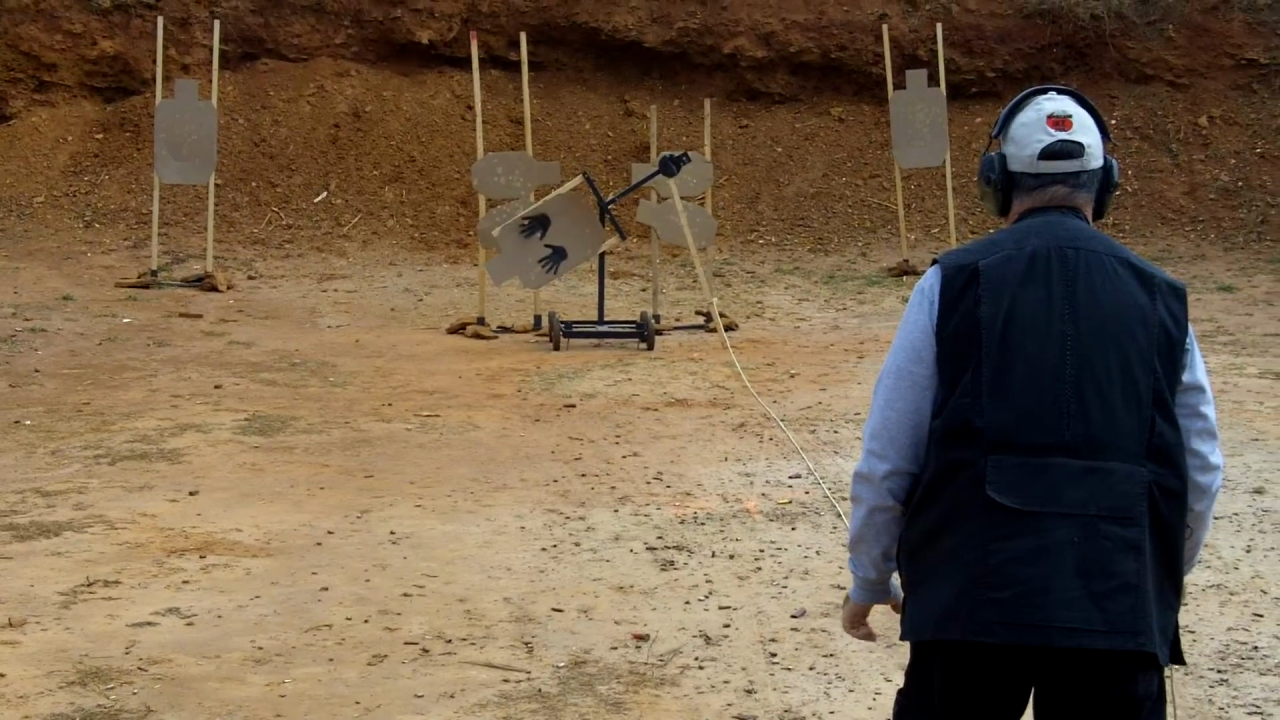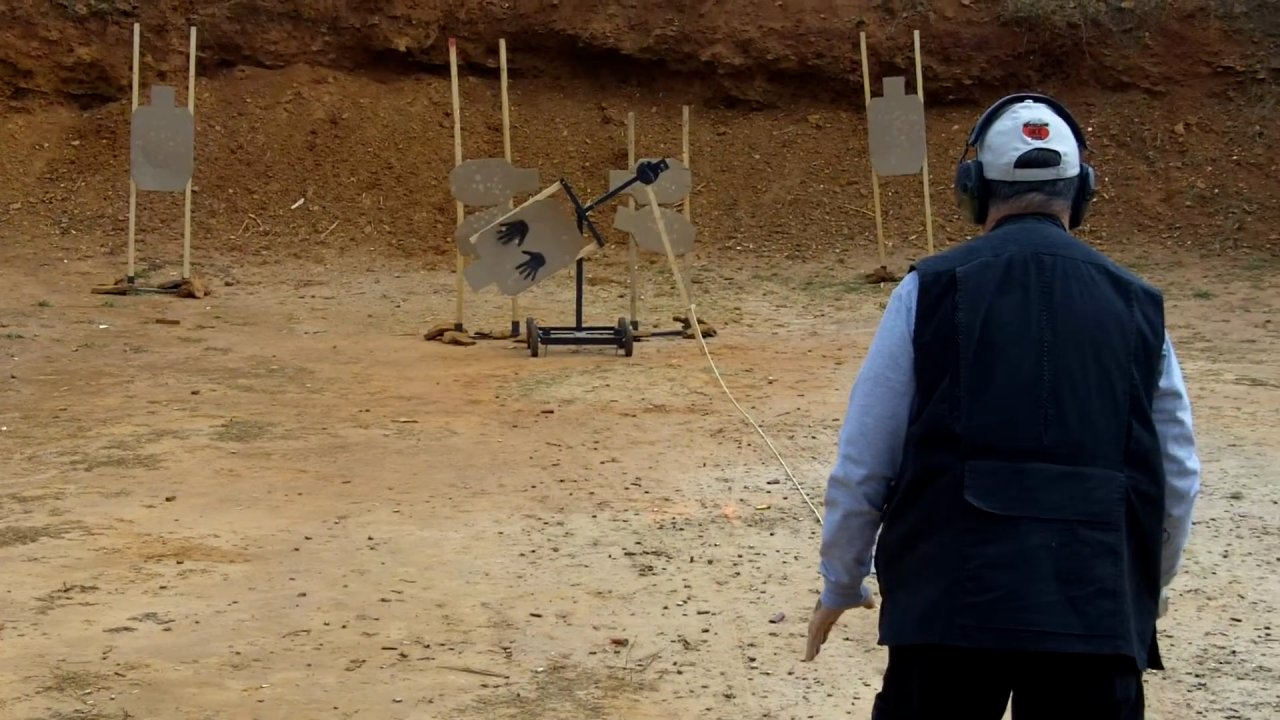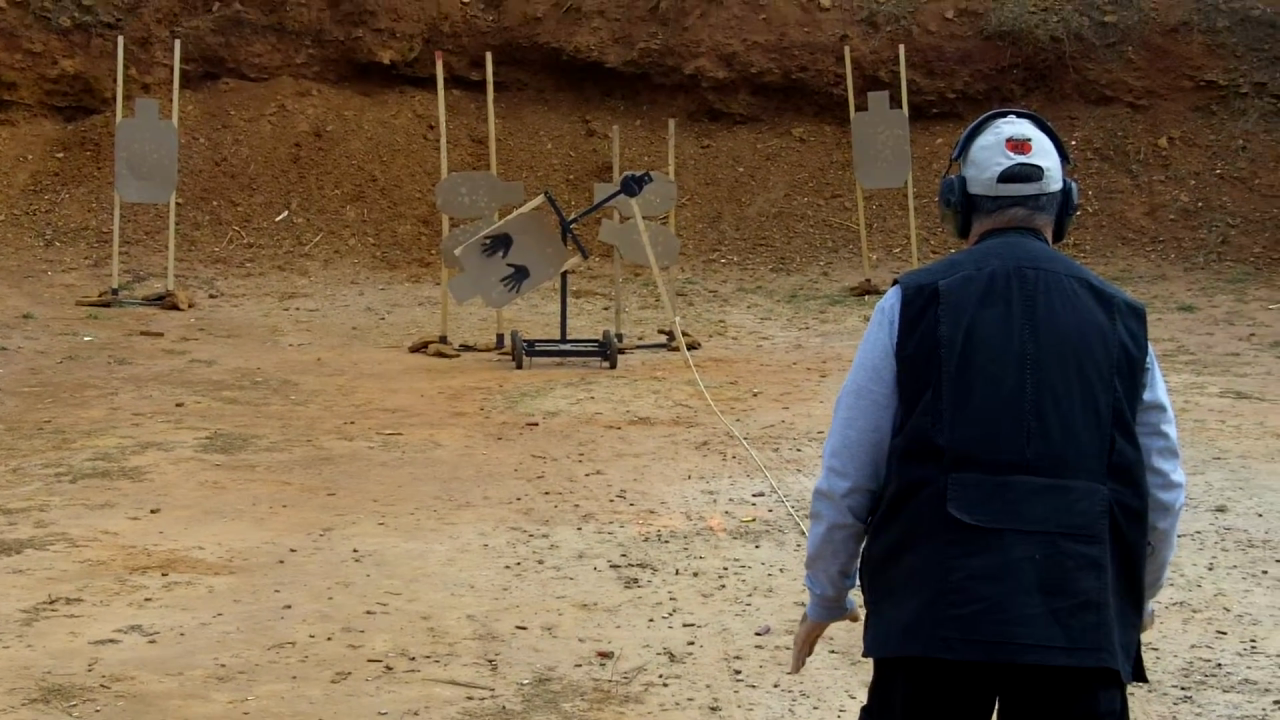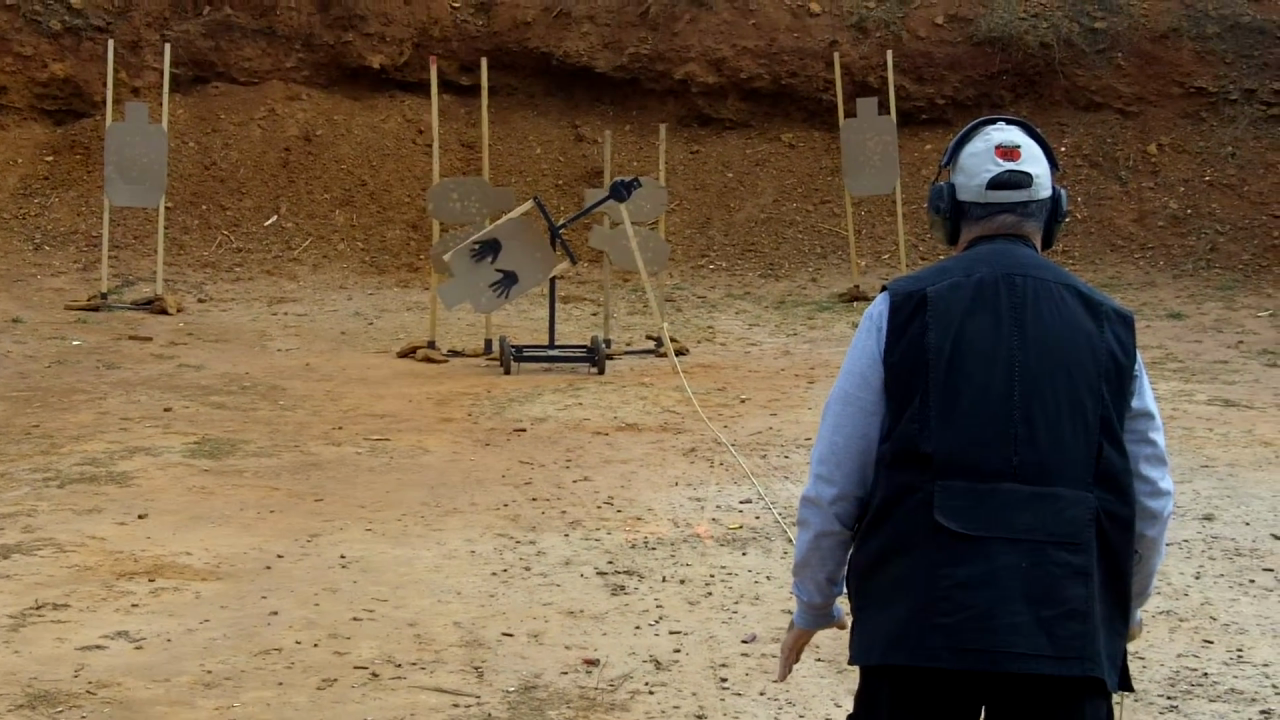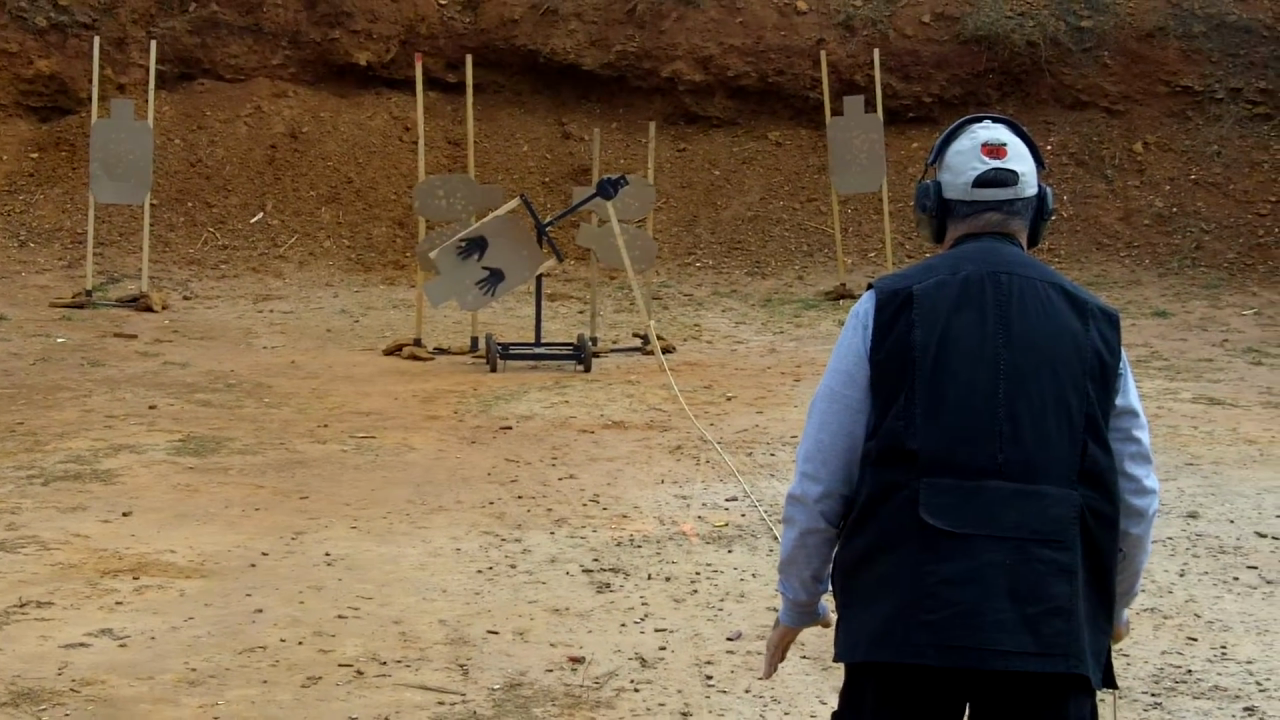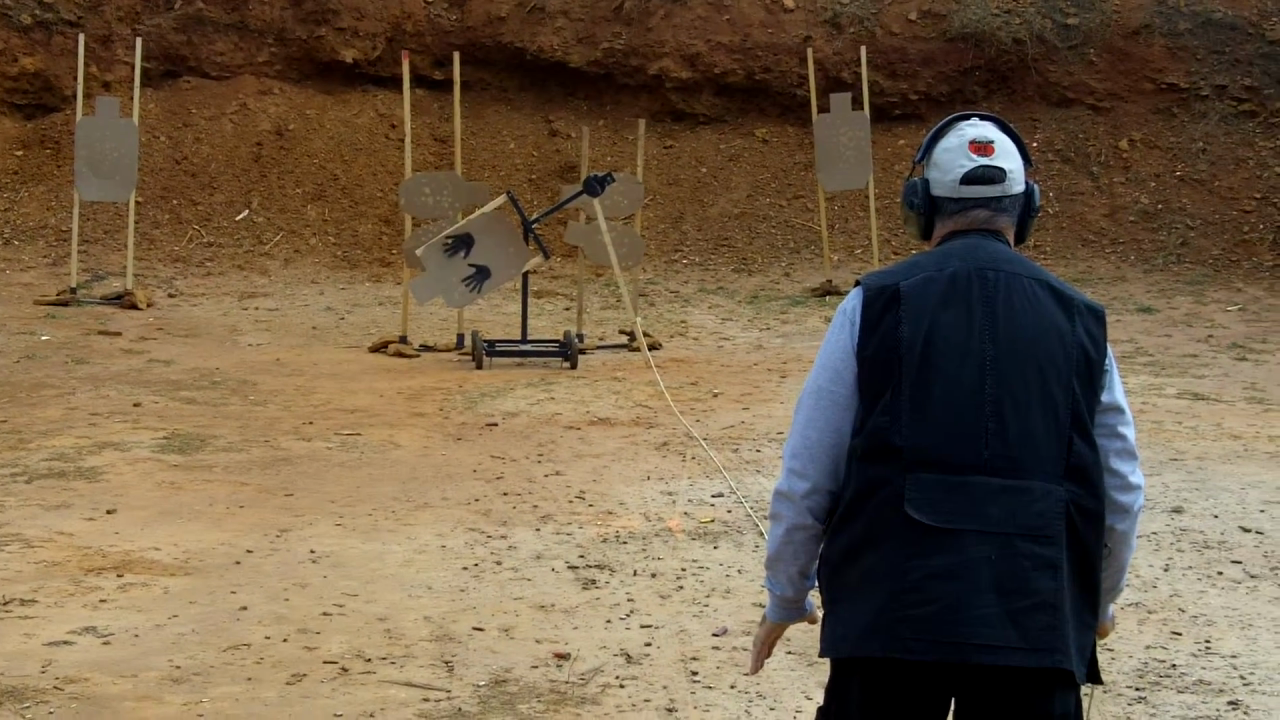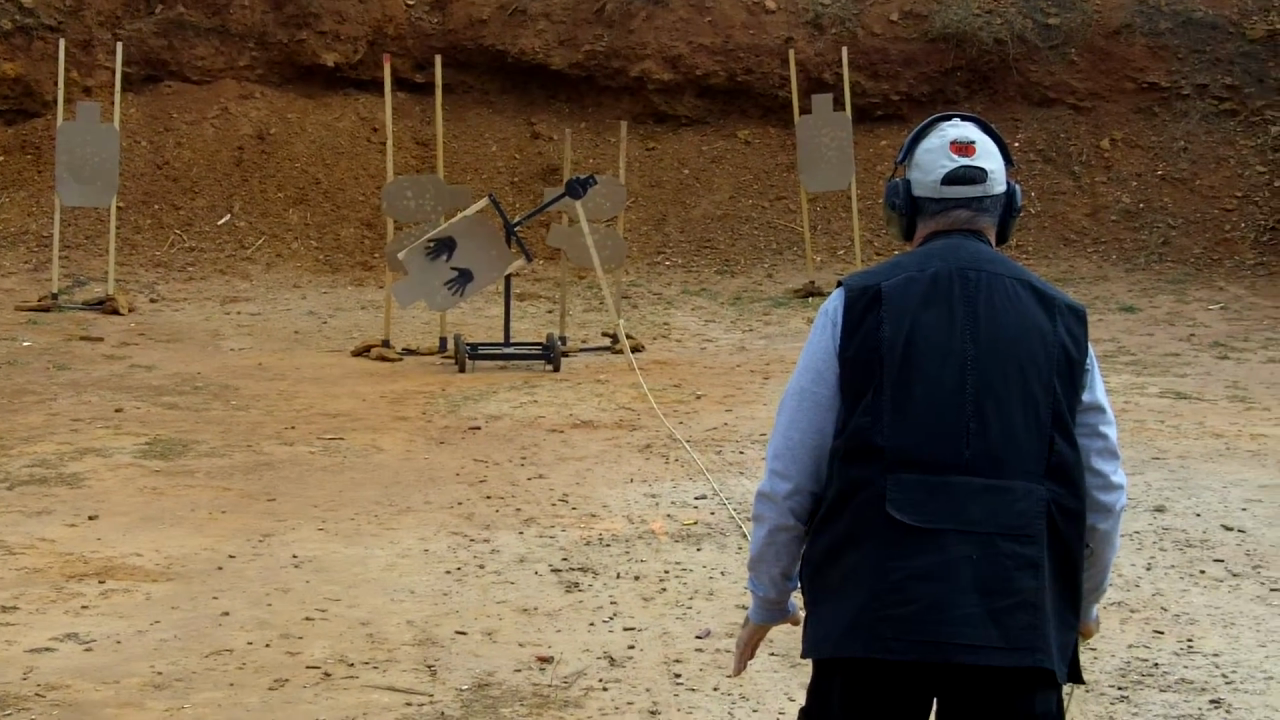
dt=0.3s
person 1, frame 1
left shoulder: (953, 283)
right shoulder: (1161, 299)
left elbow: (886, 460)
right elbow: (1200, 471)
left wrist: (869, 578)
right wrist: (1162, 581)
left hip: (971, 597)
right hip: (1118, 605)
person 1, frame 2
left shoulder: (932, 289)
right shoulder: (1137, 306)
left elbow: (863, 466)
right elbow: (1177, 478)
left wrist: (841, 581)
right wrist: (1146, 586)
left hip: (949, 603)
right hip: (1096, 609)
person 1, frame 3
left shoulder: (915, 303)
right shoulder: (1120, 318)
left elbow: (846, 479)
right elbow: (1162, 489)
left wrist: (826, 596)
right wrist: (1134, 598)
left hip: (933, 613)
right hip: (1079, 620)
person 1, frame 4
left shoulder: (902, 310)
right shoulder: (1109, 326)
left elbow: (834, 486)
right elbow: (1151, 498)
left wrist: (813, 603)
right wrist: (1122, 606)
left hip: (918, 624)
right hip: (1065, 629)
person 1, frame 5
left shoulder: (888, 307)
right shoulder: (1094, 324)
left elbow: (818, 483)
right elbow: (1135, 496)
left wrist: (798, 601)
right wrist: (1110, 605)
left hip: (904, 619)
right hip: (1050, 625)
person 1, frame 6
left shoulder: (876, 304)
right shoulder: (1079, 320)
left elbow: (806, 479)
right elbow: (1120, 492)
left wrist: (785, 597)
right wrist: (1097, 601)
left hip: (891, 612)
right hip: (1035, 618)
person 1, frame 7
left shoulder: (858, 304)
right shoulder: (1061, 320)
left elbow: (788, 481)
right elbow: (1103, 492)
left wrist: (768, 598)
right wrist: (1081, 602)
left hip: (873, 611)
right hip: (1016, 618)
